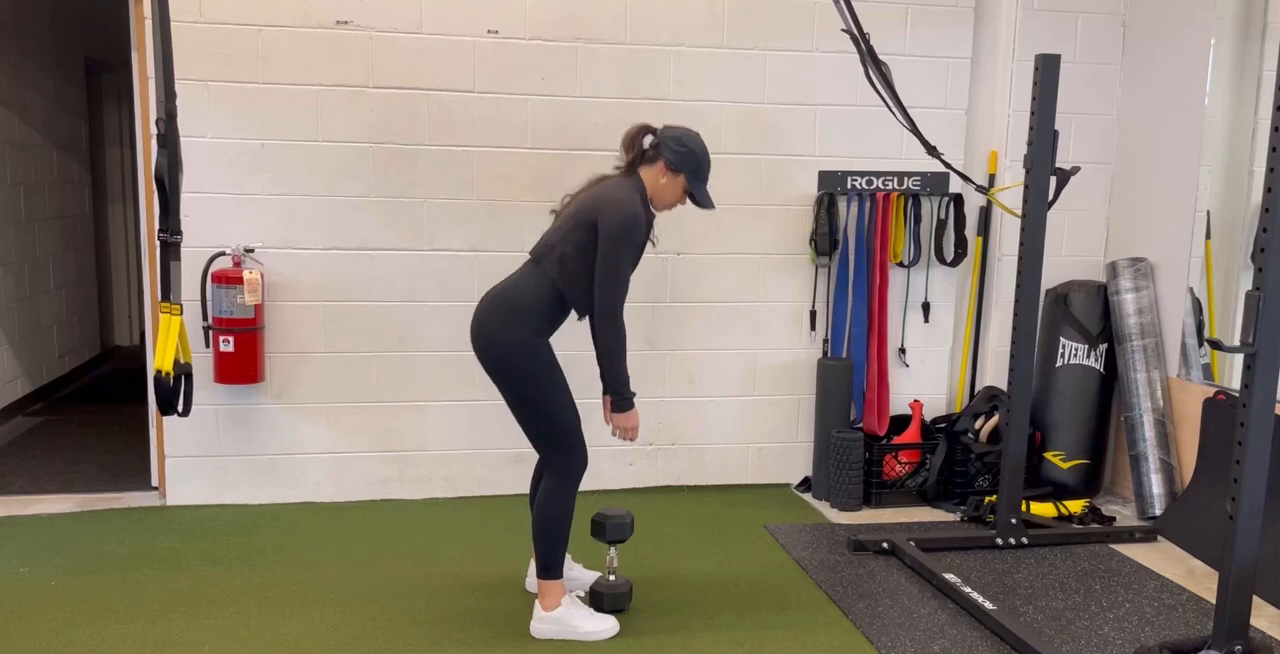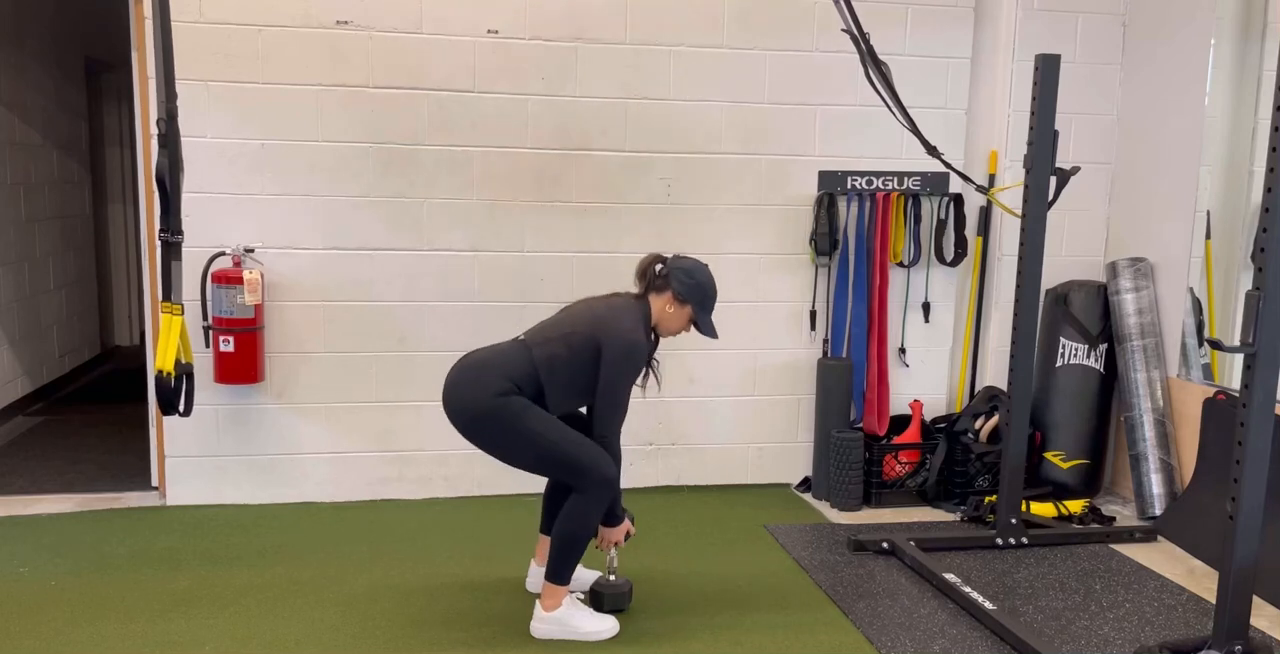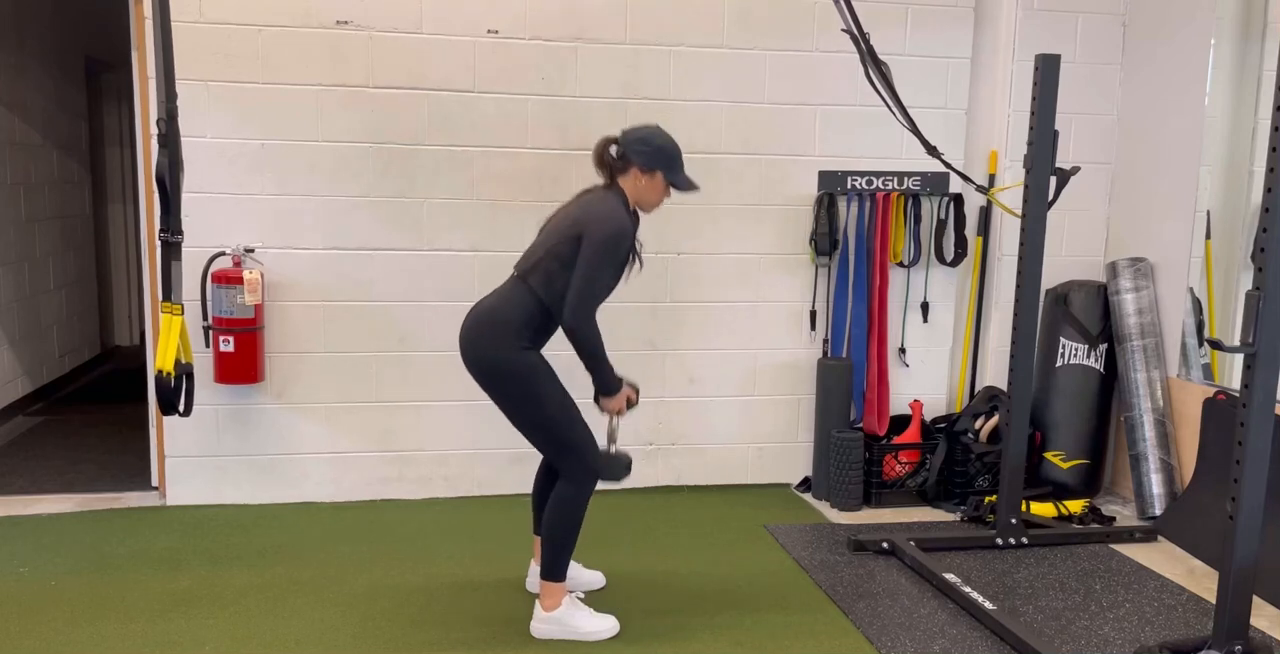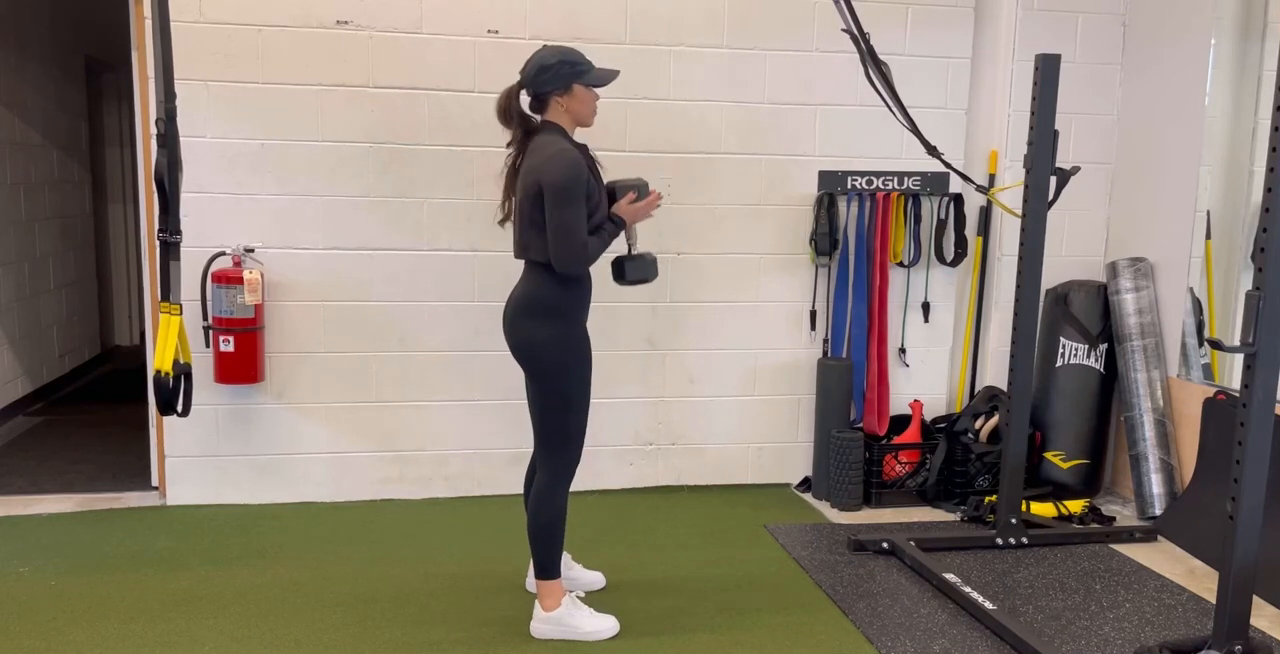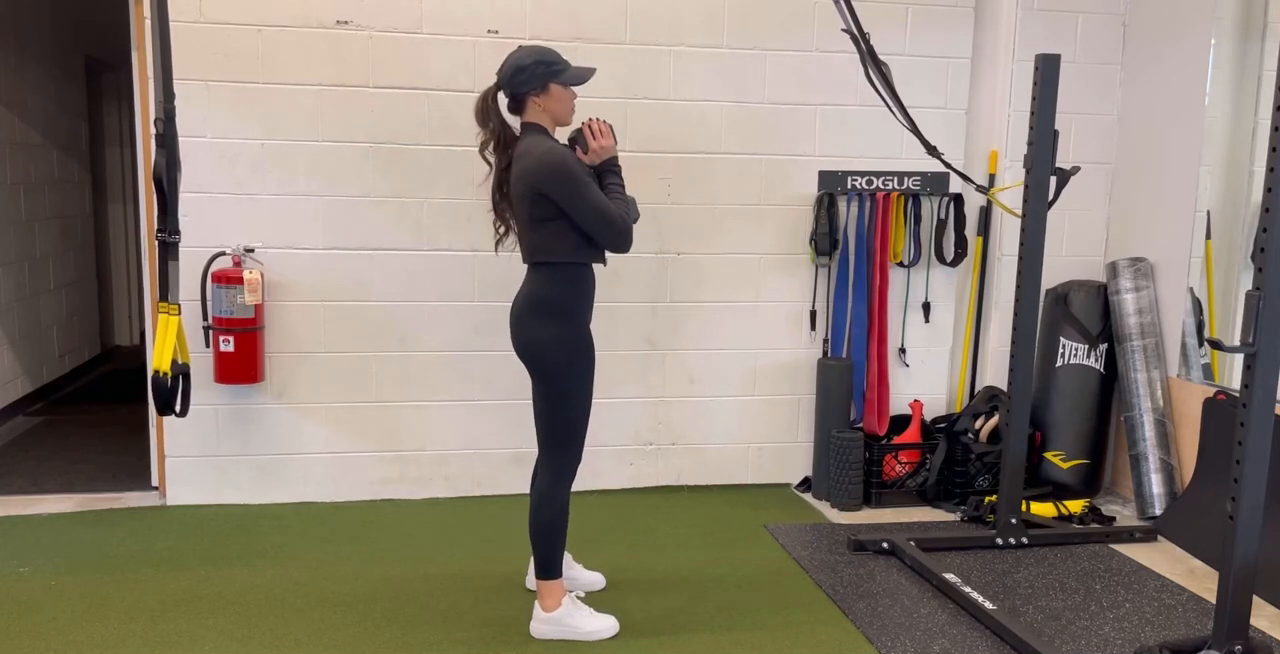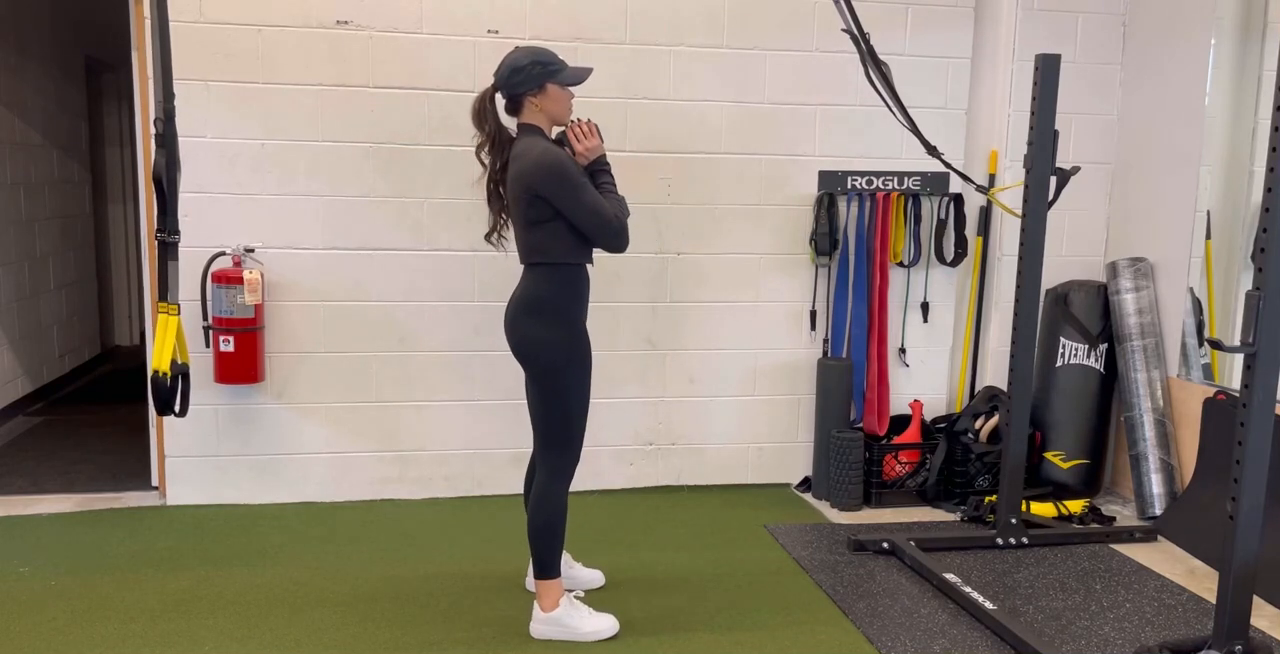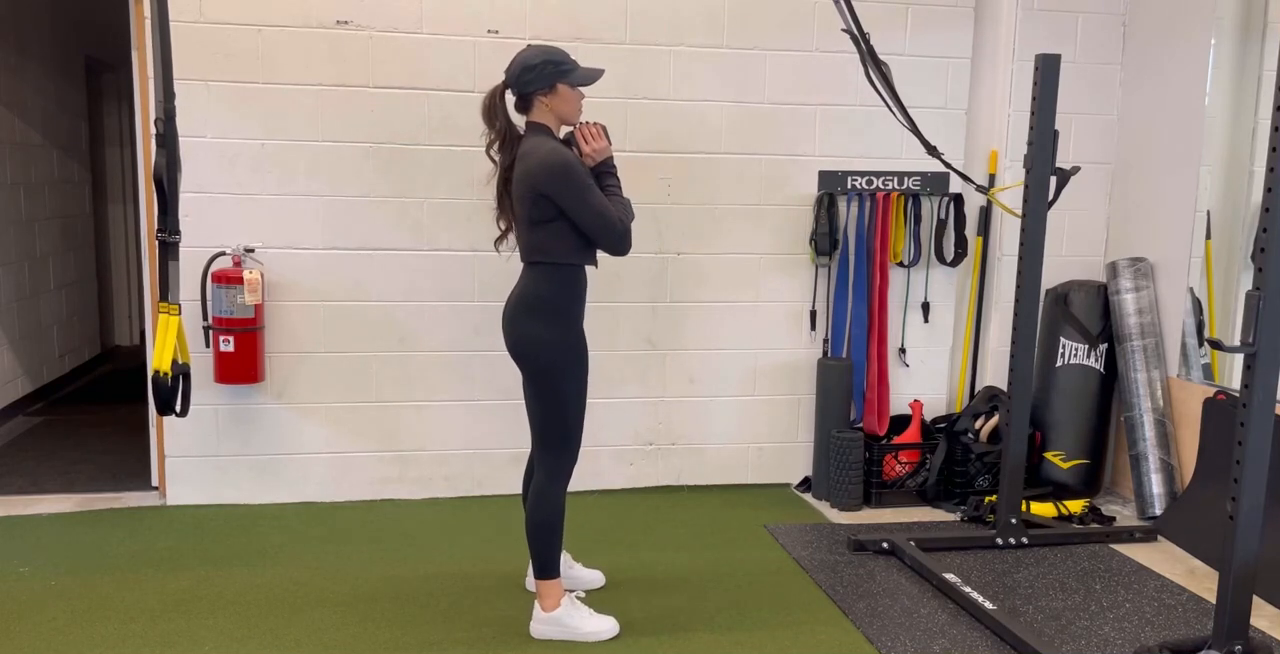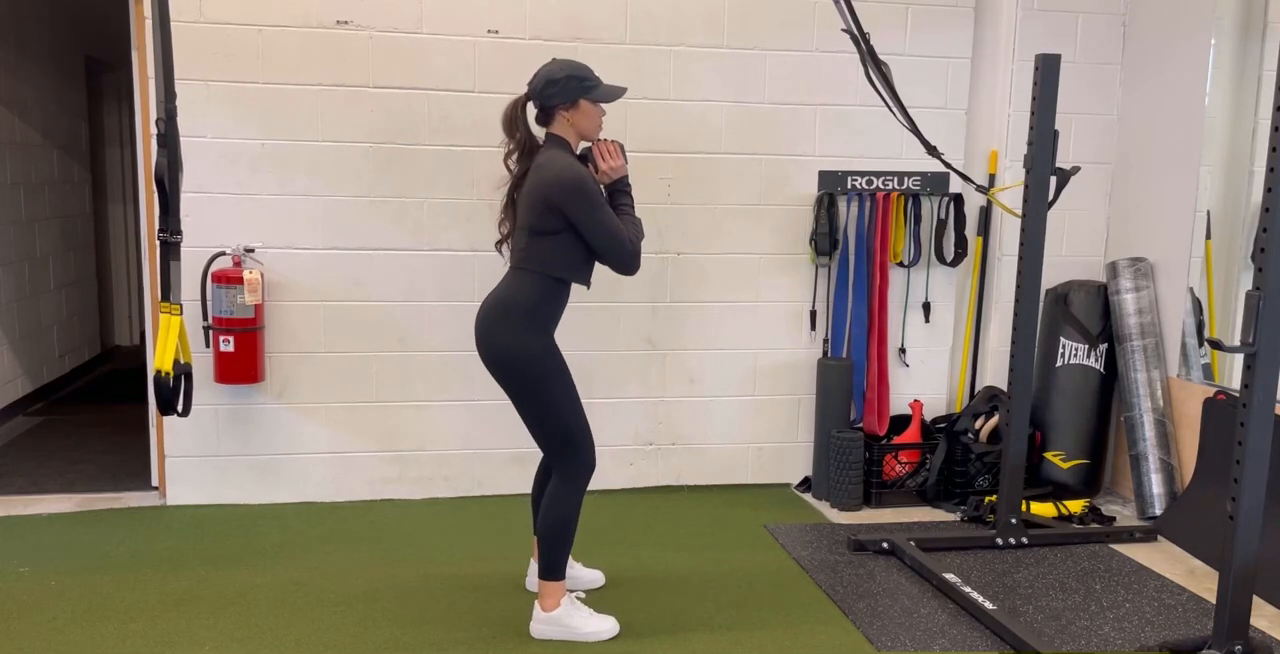
dt=0.4s
person 1, frame 1
left shoulder: (619, 196)
right shoulder: (626, 210)
left elbow: (595, 303)
right elbow: (608, 311)
left wrist: (612, 387)
right wrist: (622, 398)
left hip: (505, 322)
right hip: (512, 330)
left knee: (557, 446)
right knee: (566, 457)
left ankle: (546, 562)
right ankle: (552, 606)
person 1, frame 2
left shoulder: (622, 312)
right shoulder: (627, 336)
left elbow: (596, 422)
right elbow: (608, 428)
right wrist: (613, 514)
left hip: (483, 381)
right hip: (483, 397)
left knee: (578, 448)
right knee: (595, 474)
left ankle: (545, 564)
right ankle: (552, 608)
person 1, frame 3
left shoulder: (598, 206)
right shoulder: (613, 220)
right elbow: (574, 312)
left wrist: (604, 378)
right wrist: (609, 385)
left hip: (497, 330)
right hip: (502, 341)
left knee: (564, 450)
right knee: (581, 461)
left ankle: (544, 563)
right ankle: (551, 607)
person 1, frame 4
left shoulder: (546, 152)
right shoulder: (560, 158)
right elbow: (571, 256)
left wrist: (612, 210)
right wrist: (620, 221)
left hip: (540, 310)
right hip: (550, 319)
left knee: (553, 449)
right knee: (559, 456)
left ankle: (547, 564)
right ankle: (552, 606)
person 1, frame 5
left shoulder: (532, 153)
right shoulder: (548, 158)
left elbow: (585, 216)
right elbow: (618, 233)
left wrist: (592, 167)
right wrist: (608, 166)
left hip: (548, 310)
right hip: (555, 317)
left knee: (556, 449)
right knee: (560, 456)
left ankle: (548, 564)
right ankle: (551, 607)
person 1, frame 6
left shoulder: (528, 154)
right shoulder: (545, 160)
left elbow: (582, 216)
right elbow: (614, 232)
left wrist: (584, 166)
right wrist: (596, 165)
left hip: (542, 310)
right hip: (552, 318)
left knee: (551, 449)
right knee: (559, 456)
left ankle: (548, 564)
right ankle: (551, 607)
person 1, frame 7
left shoulder: (535, 152)
right shoulder: (552, 159)
left elbow: (581, 219)
right elbow: (617, 237)
left wrist: (590, 169)
right wrist: (602, 169)
left hip: (539, 312)
right hip: (548, 319)
left knee: (551, 449)
right knee: (557, 456)
left ankle: (548, 564)
right ankle: (550, 607)
person 1, frame 8
left shoulder: (549, 165)
right shoulder: (566, 175)
left elbow: (593, 238)
right elbow: (626, 257)
left wrist: (602, 187)
right wrist: (618, 188)
left hip: (513, 324)
right hip: (518, 331)
left knee: (563, 447)
right knee: (576, 457)
left ankle: (545, 562)
right ankle: (552, 607)
